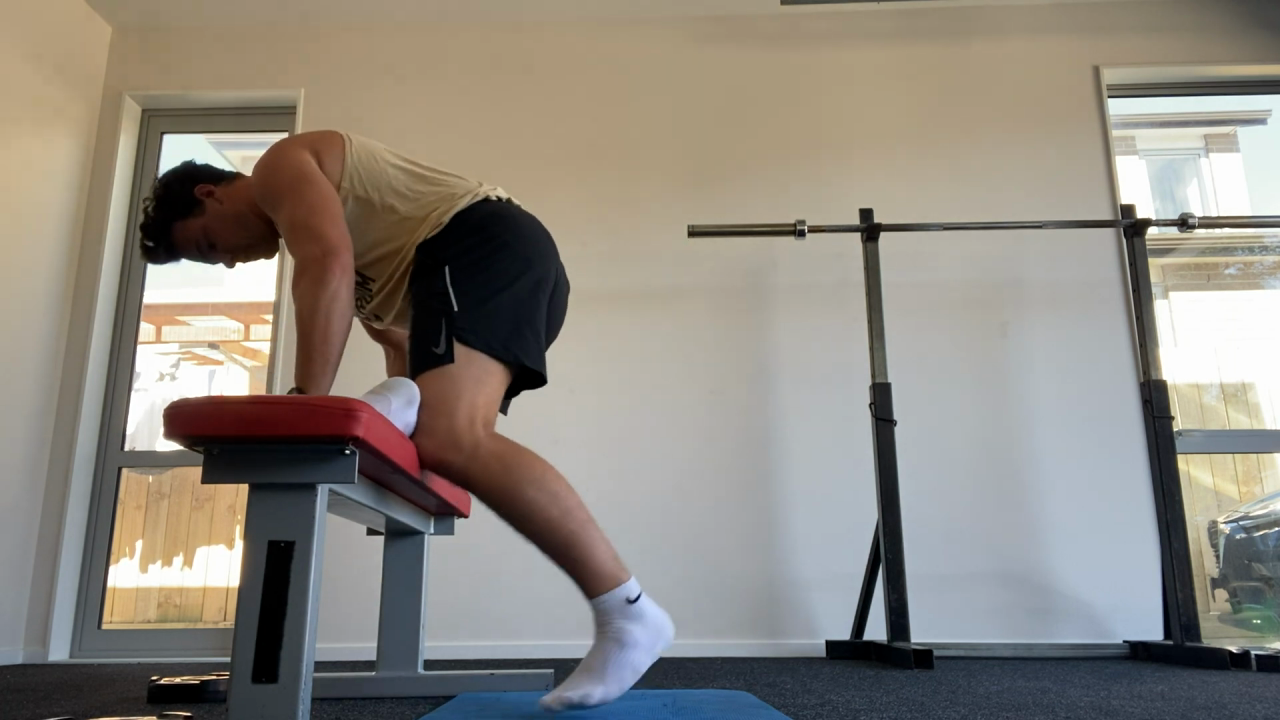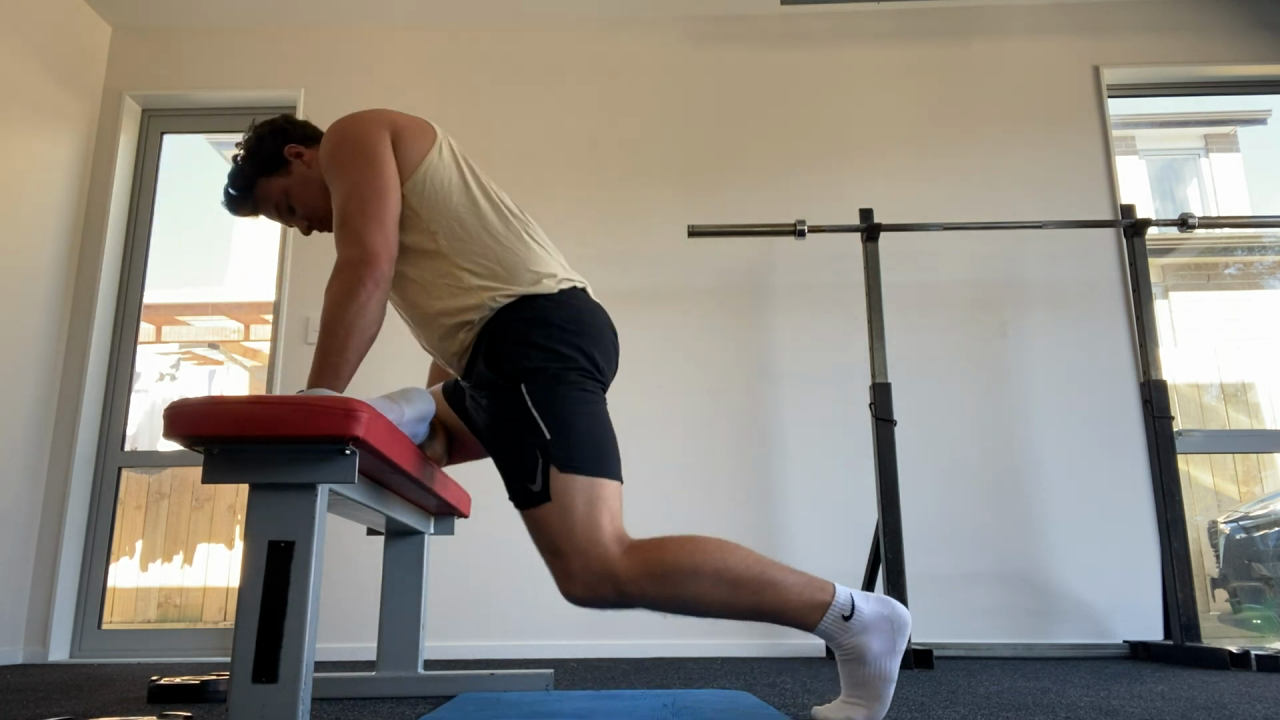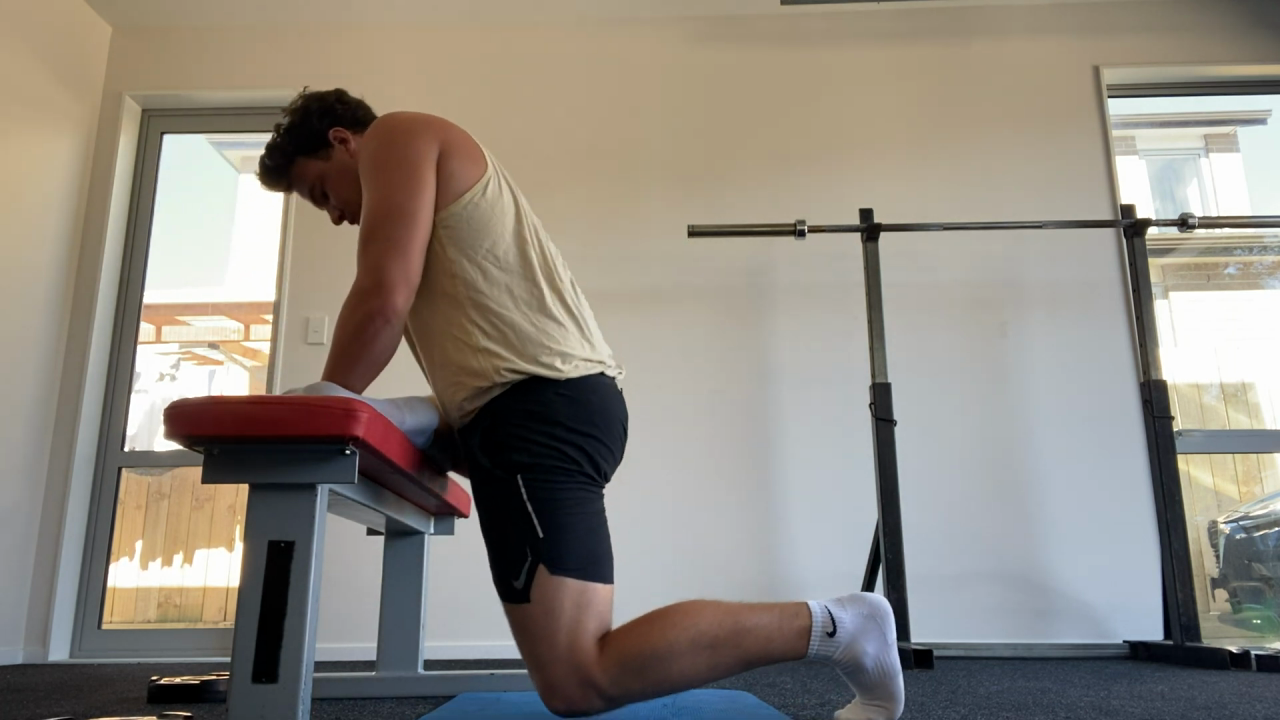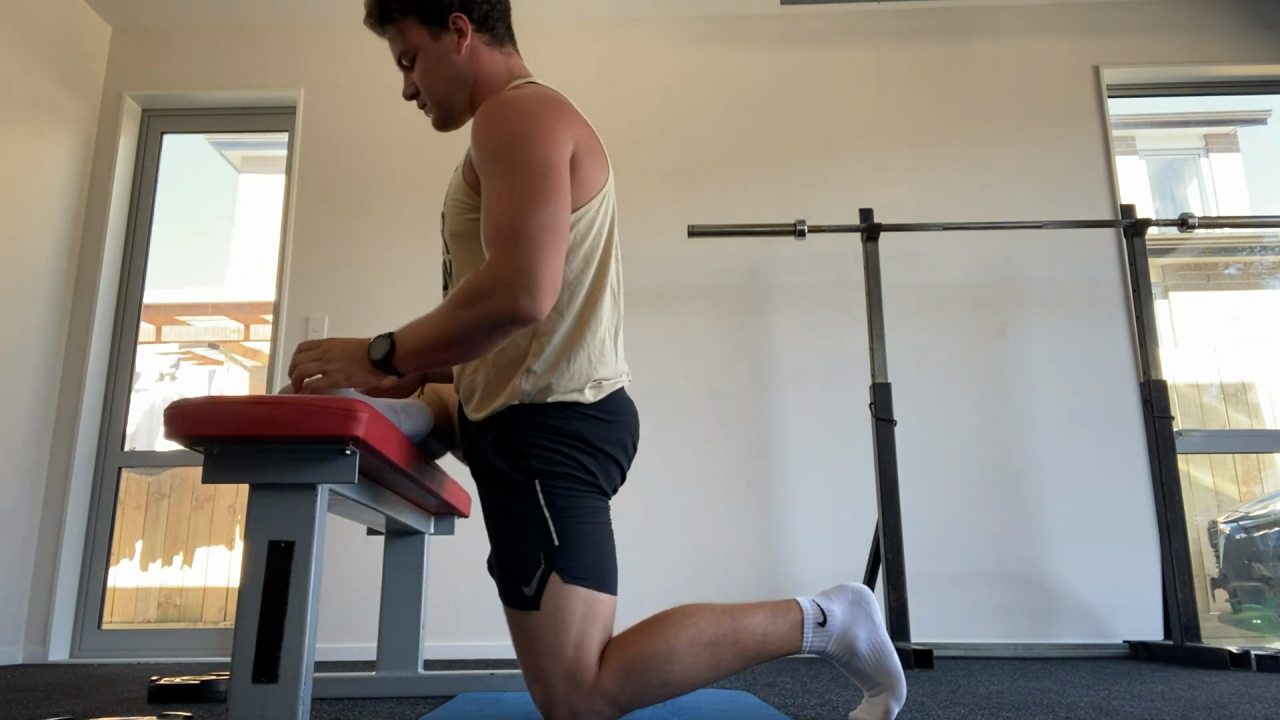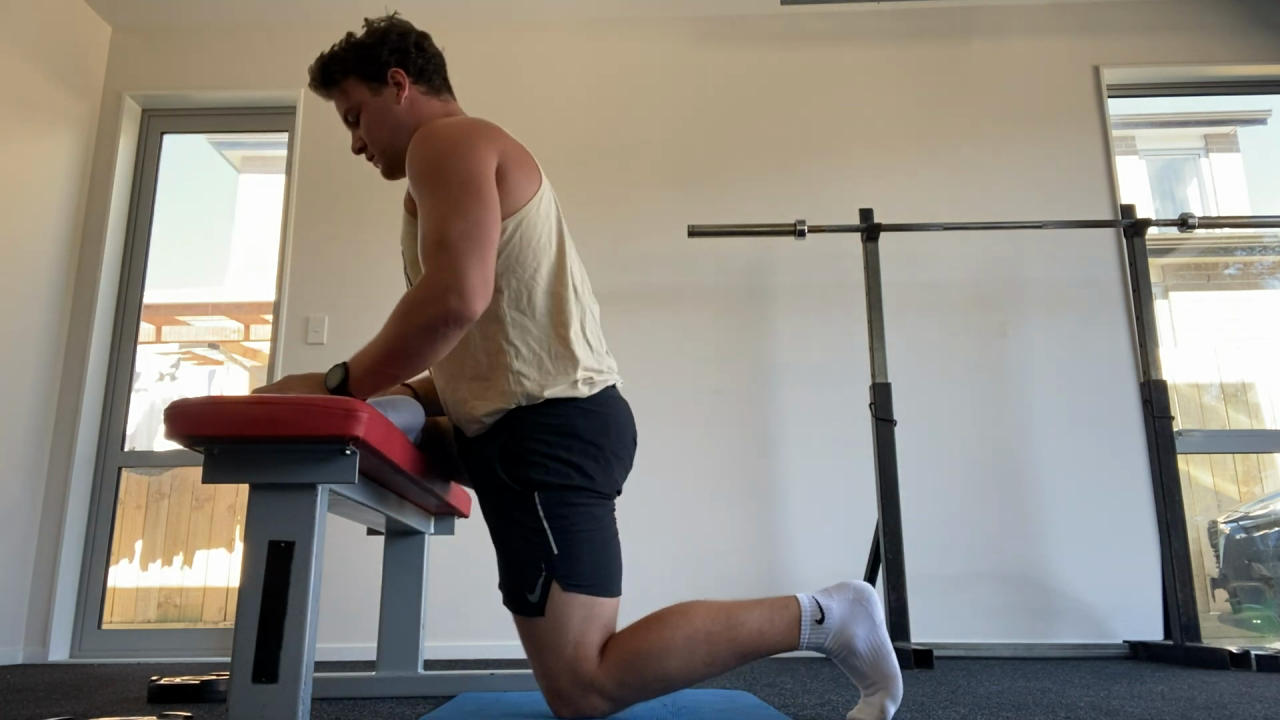
dt=0.7s
person 1, frame 1
left shoulder: (285, 167)
left elbow: (325, 266)
right elbow: (400, 338)
left wrist: (309, 403)
right wrist: (406, 415)
left hip: (480, 247)
right hip: (522, 267)
left knee: (451, 440)
left ankle: (624, 613)
person 1, frame 2
left shoulder: (354, 137)
right shoulder: (394, 179)
left elbow: (364, 270)
right elbow: (459, 319)
left wrist: (318, 404)
left hip: (536, 337)
right hip: (518, 345)
left knee: (597, 572)
right knee: (425, 434)
left ankle: (853, 617)
person 1, frame 3
left shoulder: (398, 137)
right shoulder: (444, 176)
left elbow: (381, 302)
left hip: (541, 410)
right hip: (548, 405)
left ankle: (832, 625)
person 1, frame 4
left shoulder: (519, 115)
right shoulder: (522, 123)
left elbow: (520, 295)
left wrist: (382, 356)
right wrist: (405, 372)
left hip: (548, 425)
right hip: (543, 414)
left ankle: (819, 619)
person 1, frame 5
left shoulder: (448, 141)
right shoulder: (480, 157)
left elbow: (456, 299)
left wrist: (341, 385)
right wrist: (392, 396)
left hip: (548, 429)
right hip: (549, 423)
left ankle: (819, 616)
